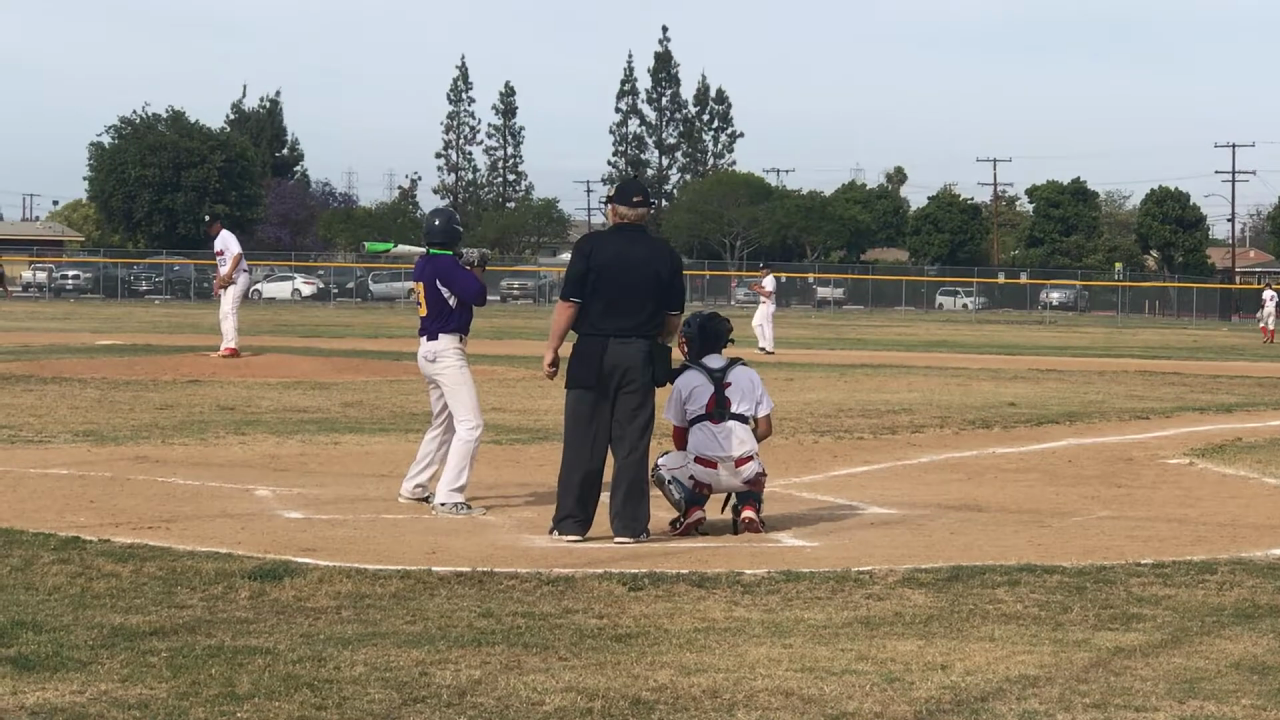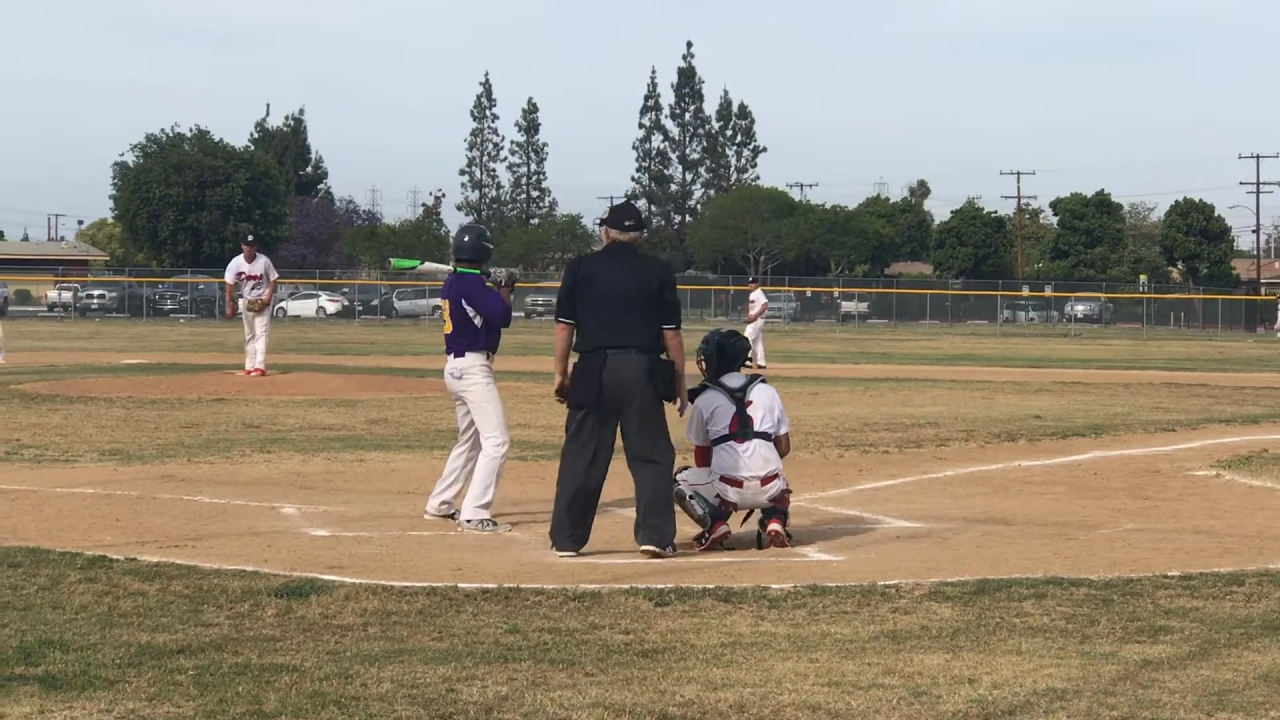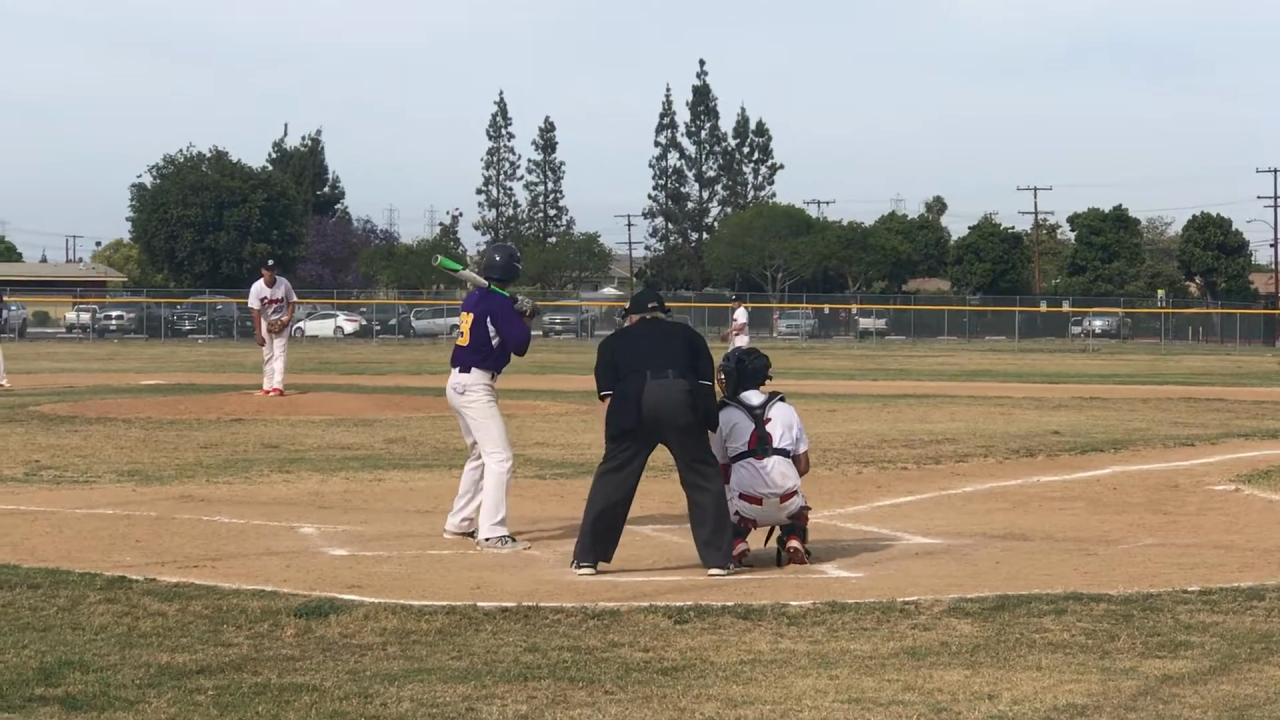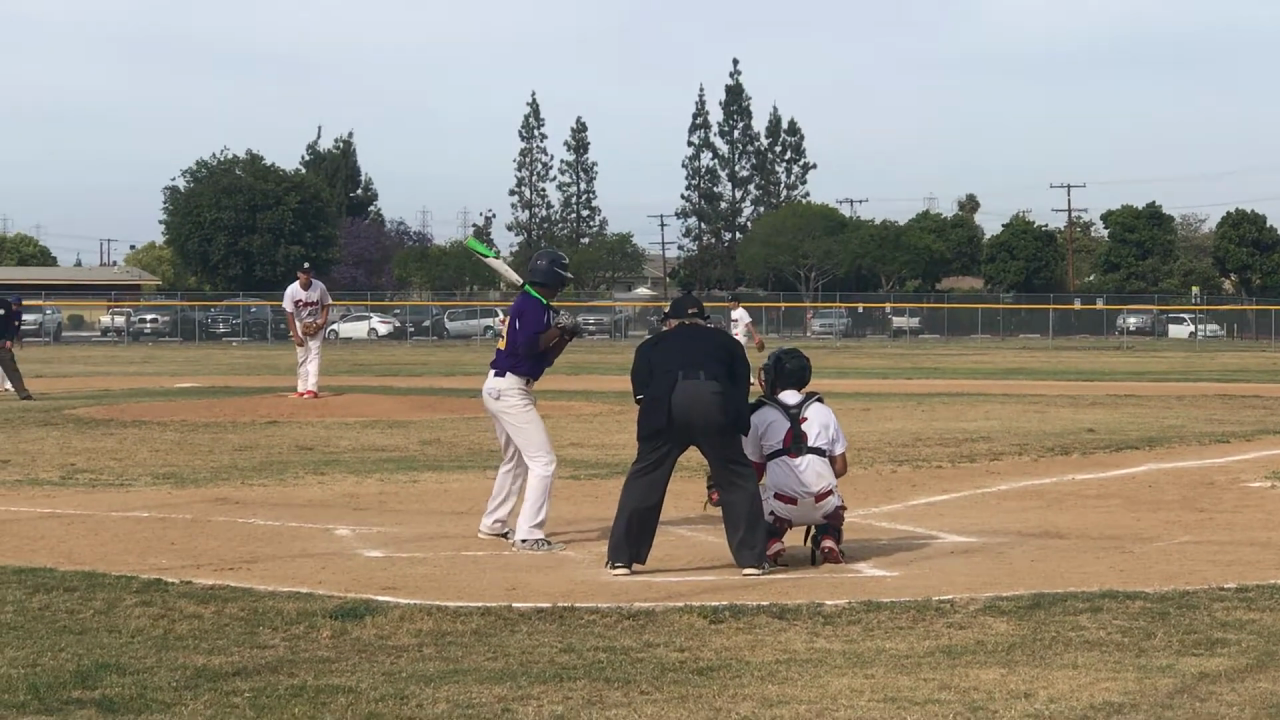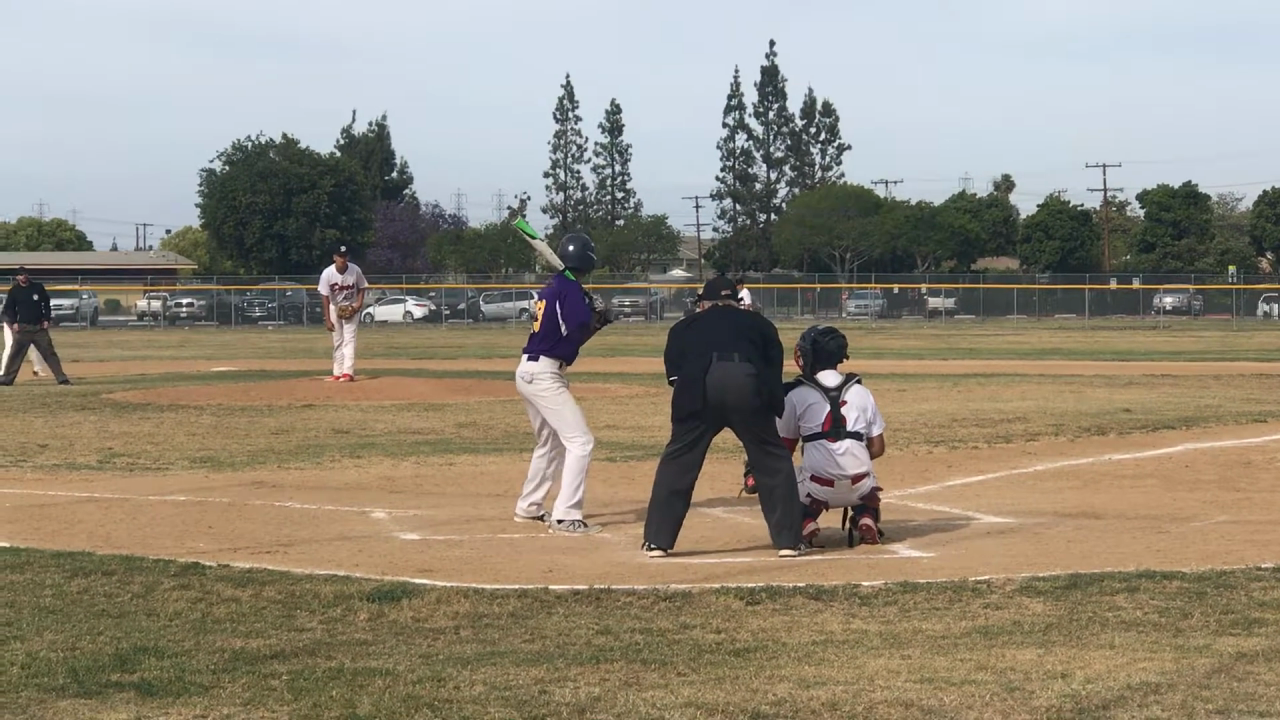
dt=0.7s
person 1, frame 1
left shoulder: (591, 245)
right shoulder: (665, 255)
left elbow: (568, 304)
right elbow: (673, 317)
left wrist: (552, 349)
right wrist: (656, 348)
left hip: (592, 354)
right hip: (640, 356)
left knee: (581, 442)
right knee: (632, 444)
left ankle: (570, 523)
right ankle: (629, 525)
person 1, frame 2
left shoulder: (581, 267)
right shoulder: (657, 271)
left elbow: (564, 326)
right elbow: (671, 333)
left wrist: (561, 373)
right wrist: (680, 381)
left hip: (594, 371)
right hip: (642, 371)
left knee: (581, 457)
right knee: (652, 457)
left ankle: (566, 538)
right ankle: (655, 536)
person 1, frame 3
left shoulder: (613, 342)
right shoulder: (687, 334)
left elbow: (609, 397)
right elbow: (705, 384)
left wrist: (618, 445)
left hip: (633, 402)
right hip: (683, 397)
left knee: (612, 477)
right knee: (704, 477)
left ankle: (586, 557)
right ankle: (717, 559)
person 1, frame 4
left shoulder: (651, 344)
right shoulder: (726, 341)
left elbow: (642, 395)
right elbow: (741, 389)
left wrist: (654, 434)
right wrist: (726, 433)
left hip: (666, 404)
right hip: (715, 400)
left knee: (644, 477)
right knee: (738, 478)
left ankle: (621, 558)
right ankle: (752, 559)
person 1, frame 5
left shoulder: (684, 326)
right shoulder: (759, 323)
left elbow: (674, 373)
right elbow: (774, 367)
right wrist: (770, 403)
left hip: (699, 387)
right hip: (748, 384)
left knee: (677, 460)
right knee: (774, 460)
left ankle: (657, 541)
right ankle: (788, 540)
person 2, frame 1
left shoulder: (423, 264)
right shoulder: (446, 264)
right elbow: (478, 296)
left wrist: (467, 267)
right wrist: (477, 267)
left hip: (430, 349)
right hip: (446, 350)
left knee: (443, 424)
right knee: (470, 424)
left ankle: (414, 488)
right ankle: (449, 498)
person 2, frame 2
left shoulder: (452, 282)
right shoulder: (472, 283)
right elbow: (503, 317)
left wrist: (495, 288)
right wrist: (504, 289)
left hip: (458, 366)
right hip: (473, 368)
left knee: (469, 441)
right knee: (496, 441)
left ankle: (439, 504)
right ankle: (474, 515)
person 2, frame 3
left shoulder: (473, 298)
right shoulder: (500, 302)
right elbow: (519, 347)
left wrist: (516, 315)
right wrist: (526, 319)
left hip: (459, 382)
right hip: (475, 385)
left knee: (480, 456)
right knee: (499, 458)
left ankle: (458, 523)
right ankle: (491, 534)
person 2, frame 4
left shoulder: (528, 303)
right shoulder: (534, 305)
left elbow: (545, 358)
right elbow: (527, 347)
left wrist: (566, 336)
right wrist: (557, 329)
left hip: (498, 387)
right hip: (511, 390)
left knee: (515, 460)
right knee: (543, 461)
left ankle: (493, 524)
right ankle: (528, 535)
person 2, frame 5
left shoulder: (553, 287)
right shoulder: (571, 289)
right elbow: (576, 331)
left wrist: (599, 322)
right wrist: (596, 313)
left hip: (531, 371)
right hip: (544, 375)
left knee: (550, 443)
right knee: (580, 442)
left ankle: (529, 507)
right ankle: (565, 517)
person 3, frame 1
left shoulder: (685, 380)
right shoulder: (749, 375)
left elbow: (679, 437)
right elbow: (764, 429)
left hip: (704, 472)
right hip: (744, 472)
left knee: (662, 466)
left ankle: (690, 509)
right ankle: (749, 508)
person 3, frame 2
left shoulder: (704, 399)
right shoulder: (768, 391)
left elbow: (701, 457)
right elbow: (783, 448)
left hip: (727, 491)
right hip: (767, 490)
left knee: (681, 480)
left ankle: (714, 524)
right ankle: (774, 522)
person 3, frame 3
left shoulder: (724, 416)
right shoulder: (787, 410)
left elbow: (721, 473)
right elbow: (803, 466)
left hip: (746, 508)
right hip: (787, 506)
left ankle: (735, 542)
right ankle: (794, 541)
person 3, frame 4
left shoulder: (760, 416)
right shoulder: (824, 411)
left elbow: (753, 473)
right elbow: (840, 468)
left hip: (781, 507)
right hip: (823, 507)
left ankle: (770, 542)
right ankle: (828, 540)
person 3, frame 5
left shoulder: (797, 395)
right shoulder: (861, 392)
left elbow: (784, 449)
right elbow: (877, 448)
left hip: (818, 489)
right hip: (859, 488)
left ankle: (805, 522)
right ankle: (867, 521)
